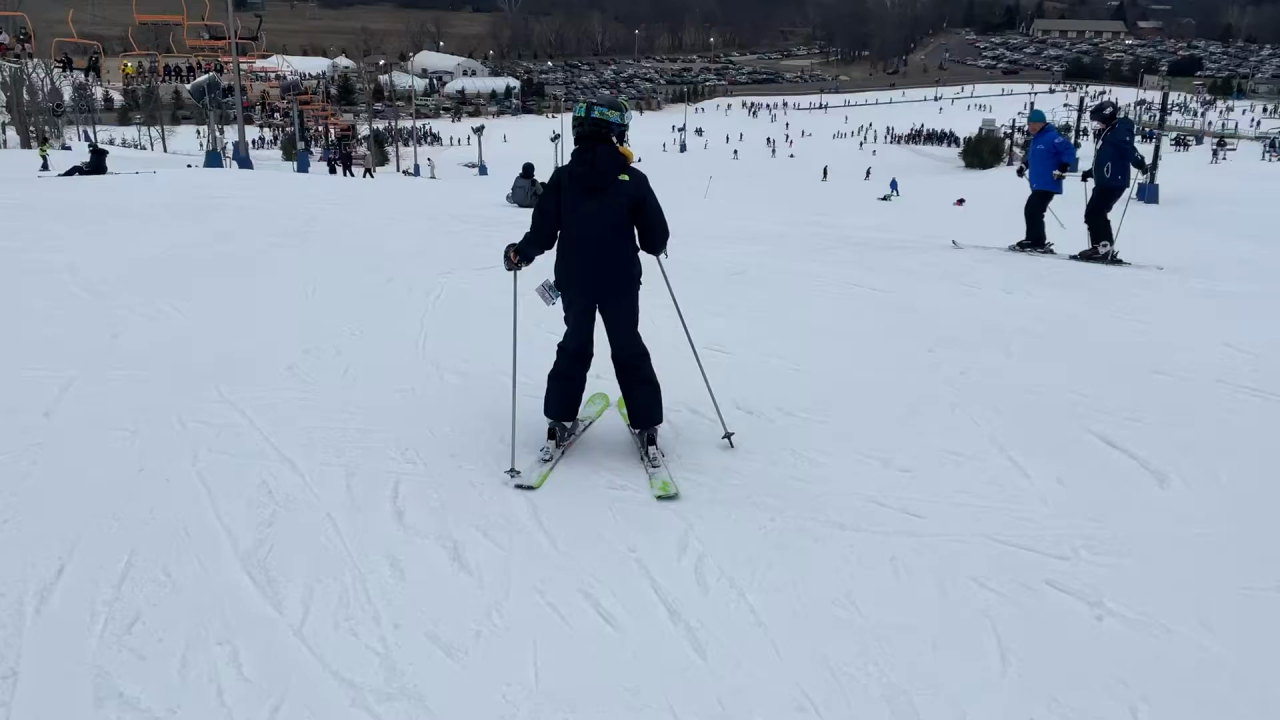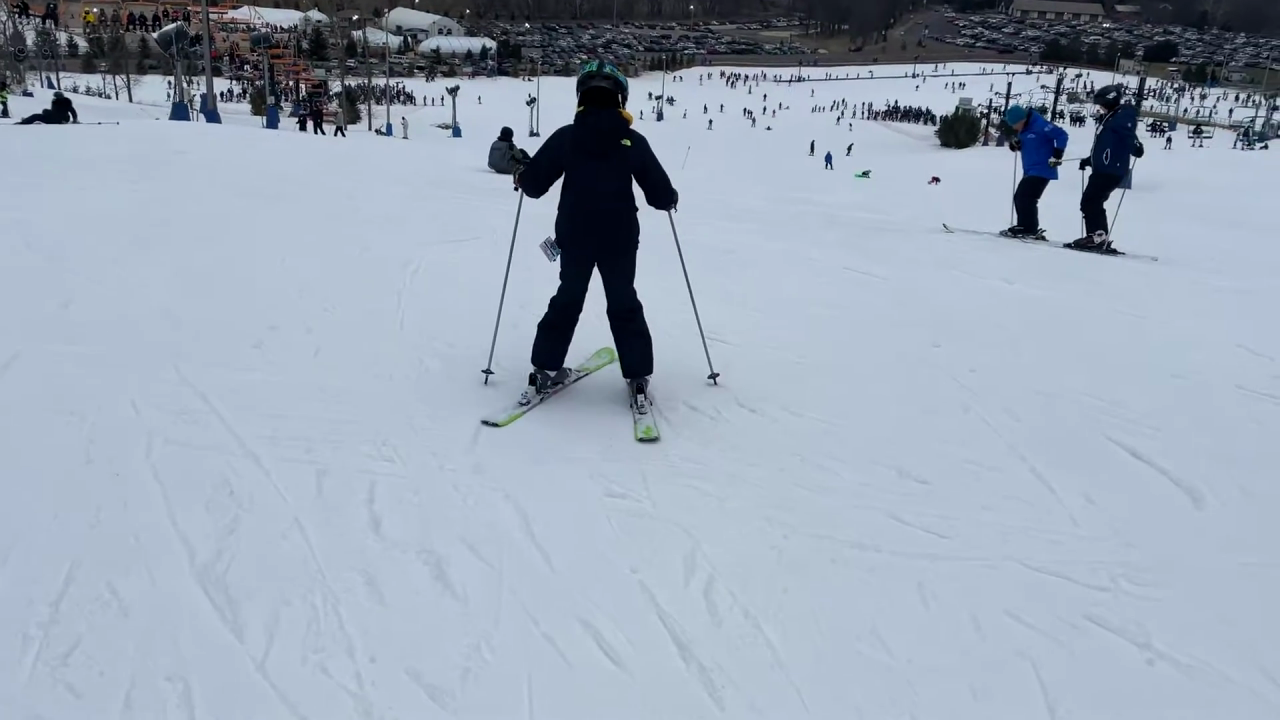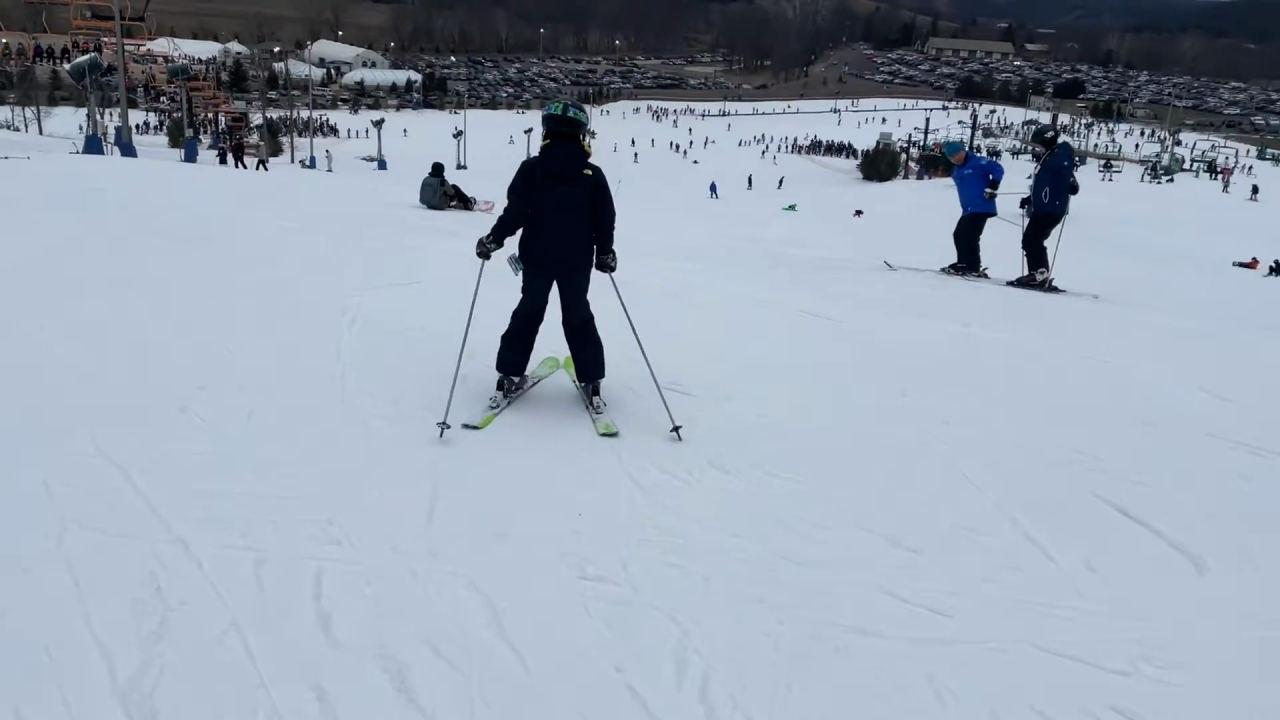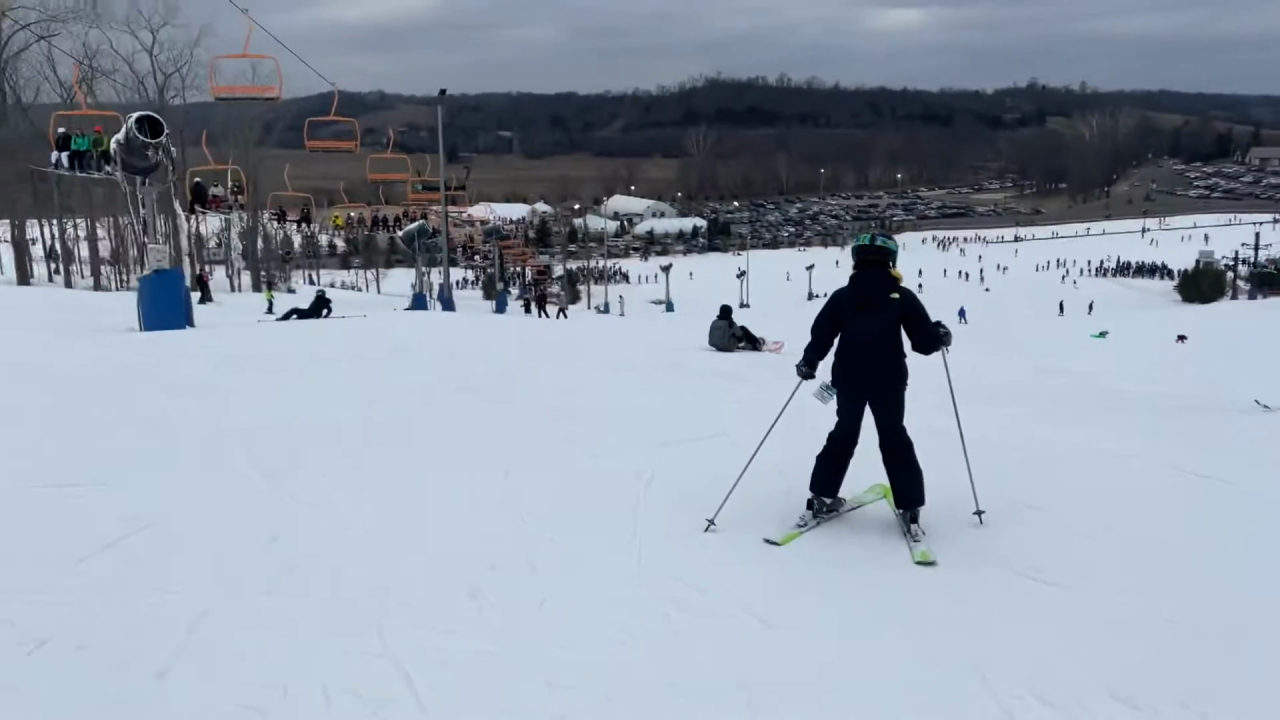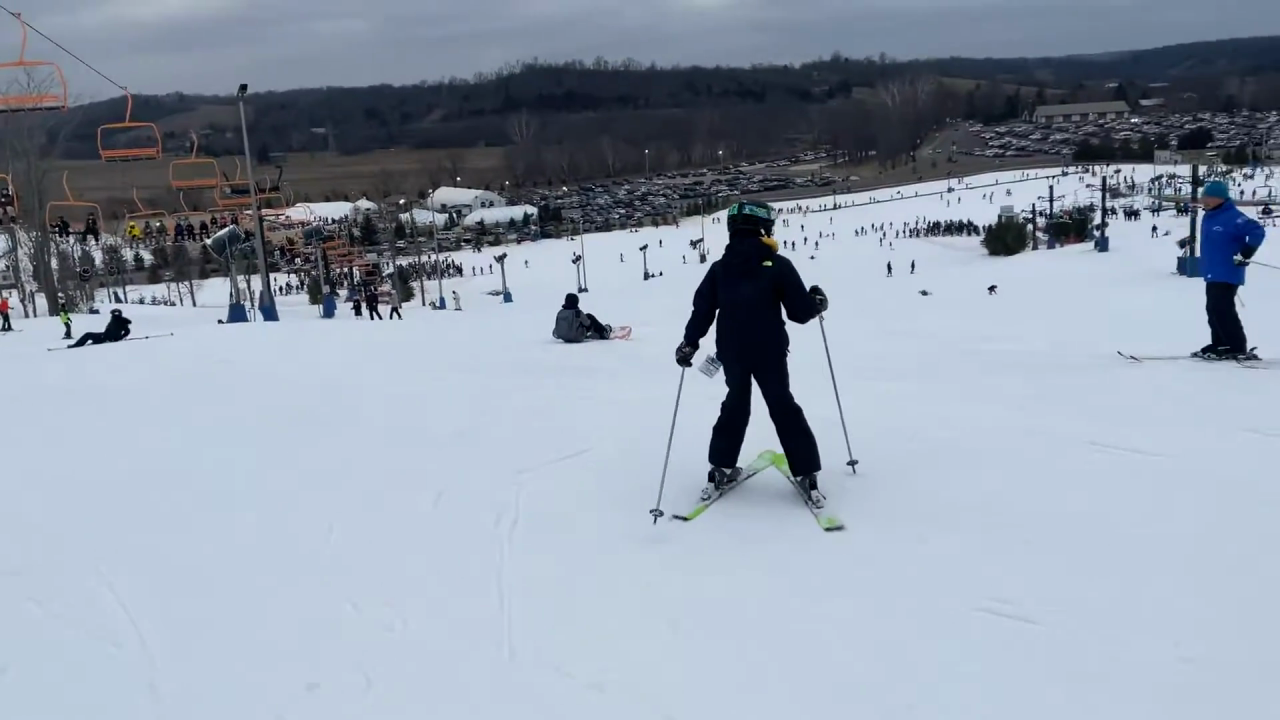
dt=1s
person 1, frame 1
left shoulder: (563, 177)
right shoulder: (632, 178)
left elbow: (543, 231)
right elbow: (654, 236)
left wrist: (519, 254)
right wrist: (656, 244)
left hip: (574, 279)
right hip: (620, 280)
left knee: (575, 345)
right knee: (628, 349)
left ankle: (560, 420)
right ankle: (646, 426)
person 1, frame 2
left shoulder: (565, 137)
right shoulder: (632, 141)
left elbow: (534, 183)
right elbow: (659, 192)
left wrist: (521, 178)
right wrist: (669, 199)
left hip: (574, 237)
right hip: (619, 239)
left knee: (567, 300)
right knee: (624, 305)
left ankle: (546, 369)
right ankle: (638, 377)
person 1, frame 3
left shoulder: (532, 167)
right shoulder: (592, 173)
left elbow: (516, 212)
right elbow: (603, 222)
left wrist: (492, 239)
right wrist: (605, 253)
left hip: (537, 256)
right hip: (577, 259)
left knee: (528, 312)
right knee: (579, 316)
left ankle: (509, 377)
right ankle: (591, 383)
person 1, frame 4
left shoulder: (842, 296)
right shoulder: (902, 297)
left elbow: (821, 336)
right elbow: (924, 341)
left wrist: (808, 363)
right wrist: (942, 336)
left hip: (848, 380)
right hip: (888, 382)
left knee: (843, 434)
right knee: (895, 440)
left ankle: (821, 498)
right ankle: (909, 509)
person 1, frame 5
left shoulder: (719, 268)
right shoulder: (777, 265)
left elbow: (703, 310)
right elbow: (799, 311)
left wrist: (689, 343)
right wrist: (817, 303)
left hip: (731, 352)
right hip: (769, 352)
left knee: (735, 404)
right knee: (783, 408)
left ankle: (721, 469)
right ankle: (806, 474)
